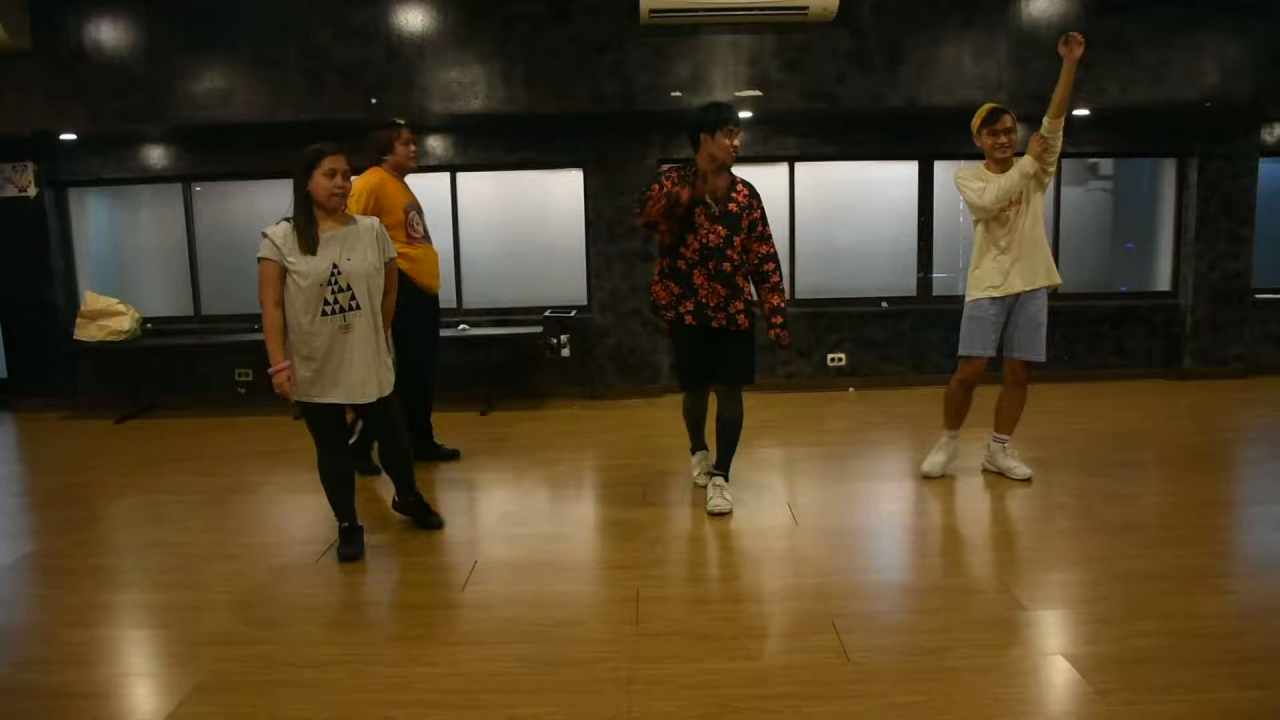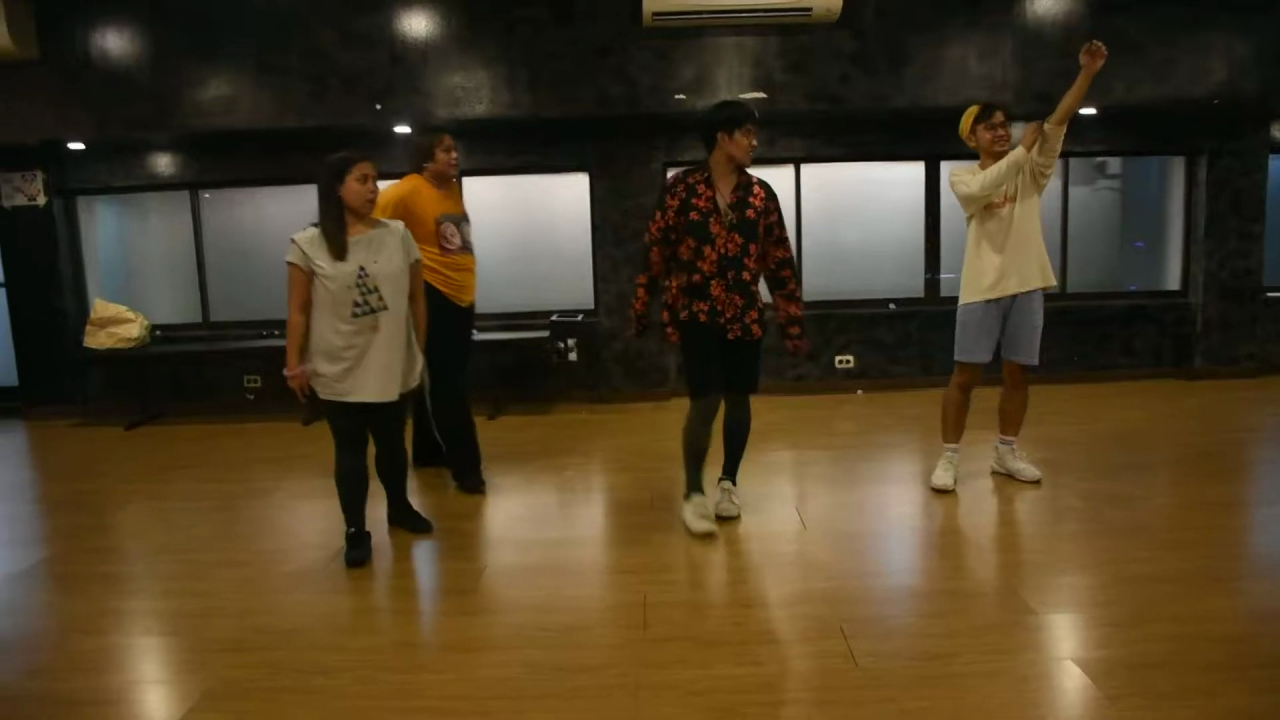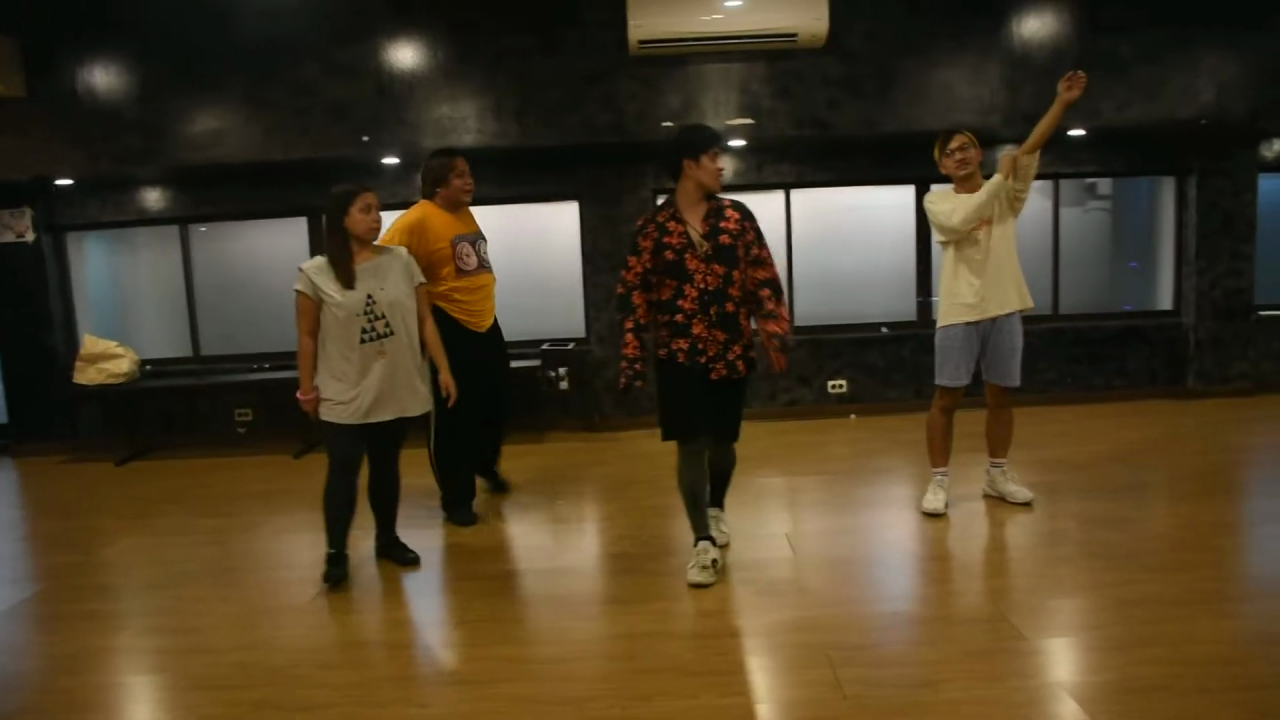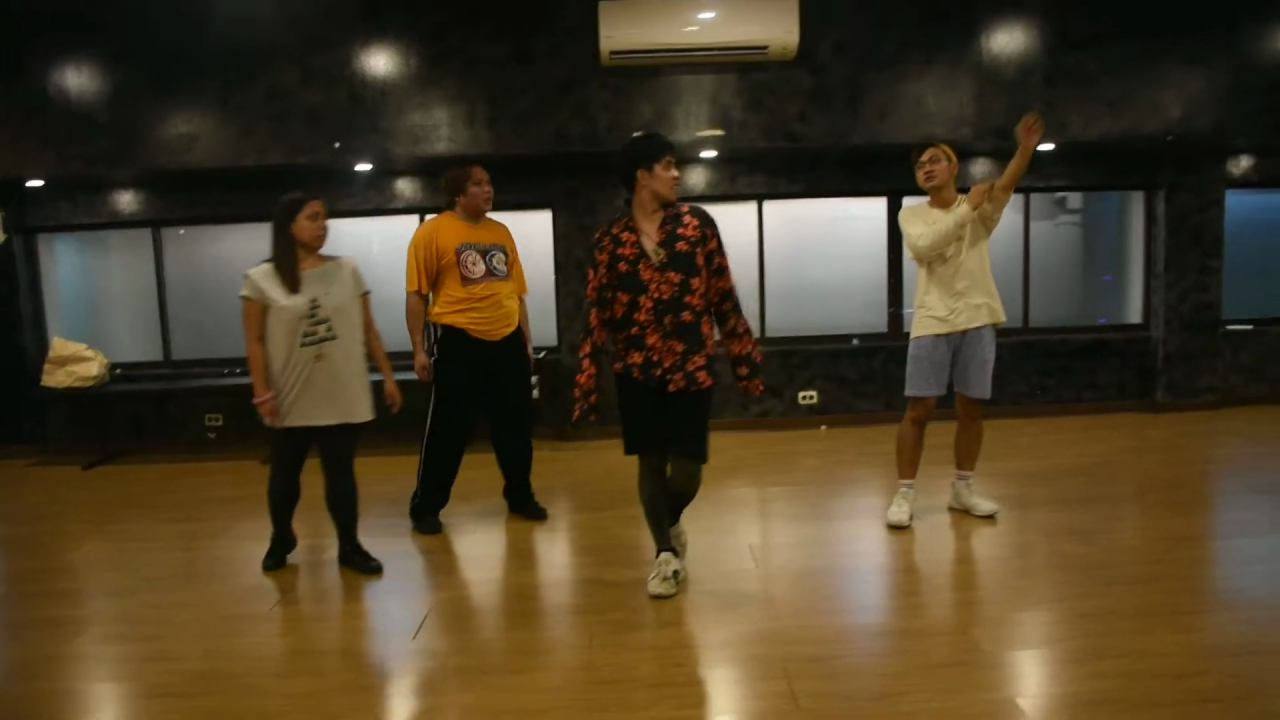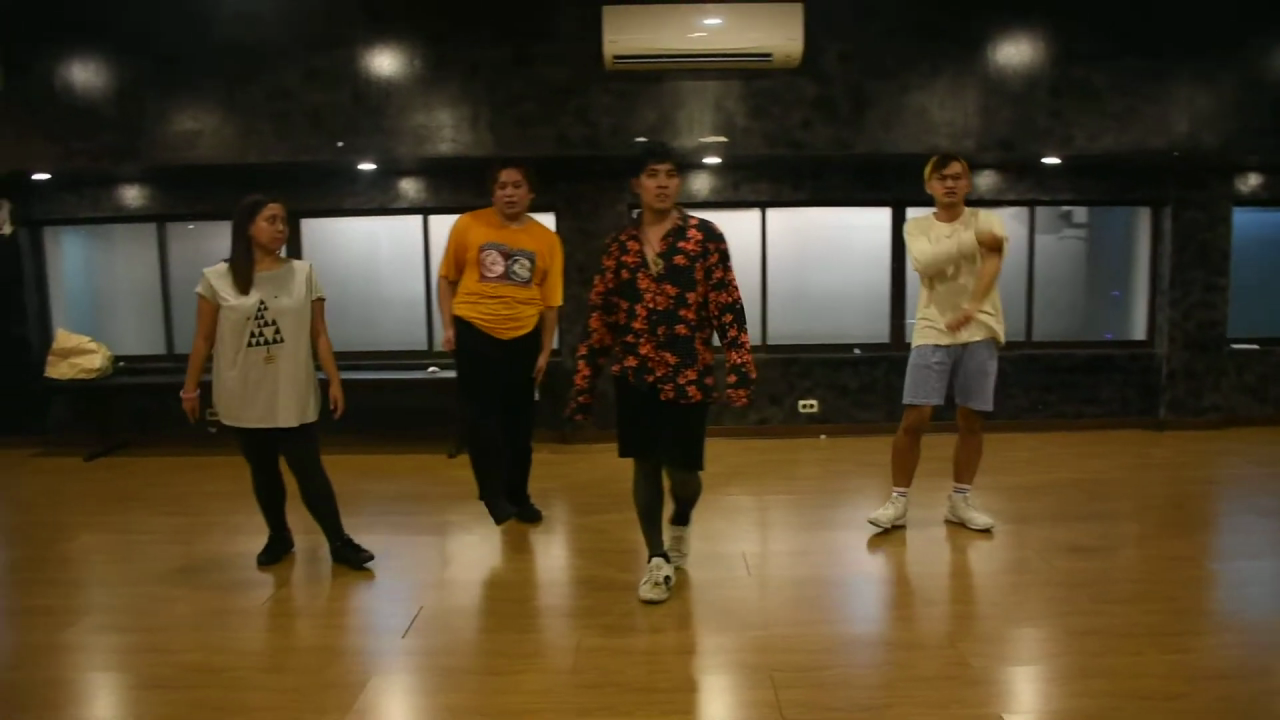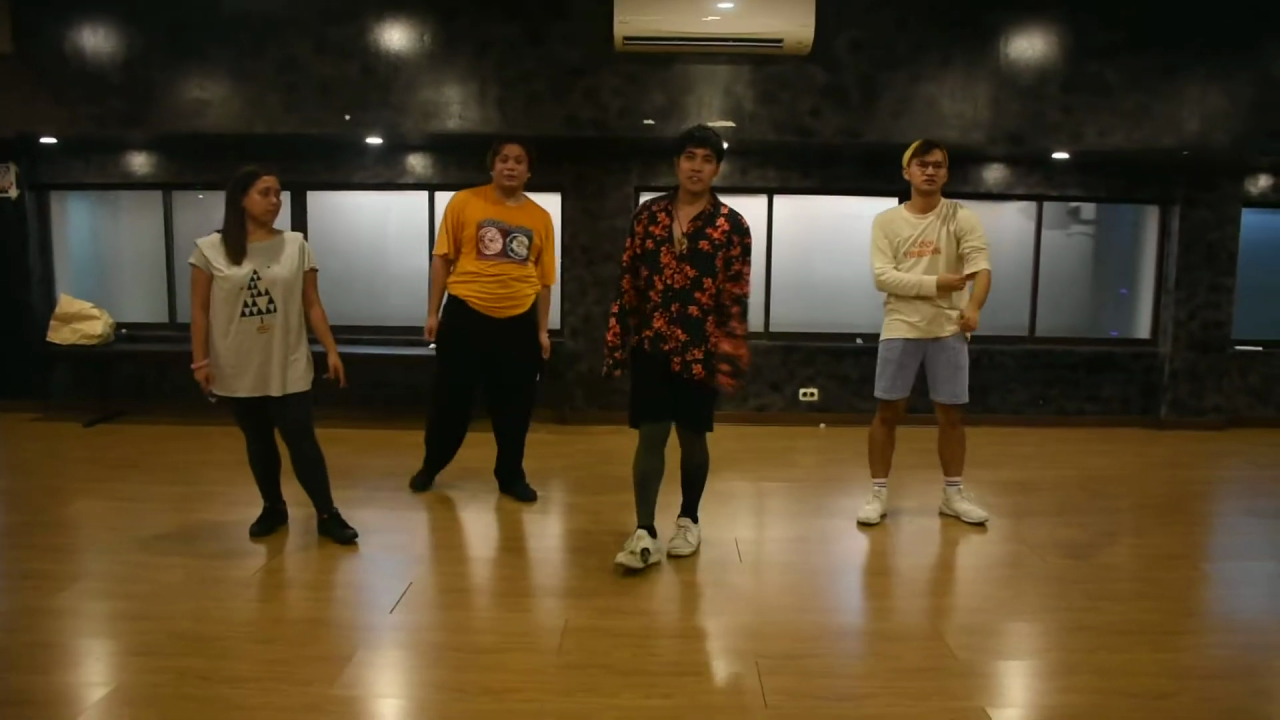
dt=0.5s
person 1, frame 1
left shoulder: (745, 194)
right shoulder: (673, 181)
left elbow: (764, 256)
right elbow: (650, 213)
left wrist: (776, 313)
right wrist: (699, 190)
left hip: (734, 309)
right hip: (686, 308)
left knee: (729, 391)
right knee: (696, 389)
left ankle: (720, 477)
right ankle: (698, 450)
person 1, frame 2
left shoulder: (761, 194)
right shoulder: (682, 187)
left elbow: (779, 260)
right elbow: (657, 250)
left wrist: (792, 319)
right wrist: (643, 306)
left hip: (745, 316)
right hip: (697, 314)
left knee: (738, 400)
right knee: (704, 402)
left ankle: (728, 482)
right ankle: (693, 494)
person 1, frame 3
left shoulder: (738, 217)
right shoulder: (652, 227)
left elbow: (765, 277)
right elbow: (634, 292)
left wrist: (774, 330)
right wrist: (632, 355)
left hip: (731, 353)
right hip: (679, 356)
left knee: (723, 444)
right knee: (691, 446)
left ankle: (715, 507)
right ankle: (704, 543)
person 1, frame 4
left shoulder: (698, 223)
right shoulder: (610, 239)
left elbow: (723, 294)
right elbow: (596, 312)
left wrist: (745, 358)
right wrist: (587, 380)
left hip: (692, 368)
right hip: (637, 370)
left knee: (687, 467)
right knee: (650, 462)
left ankle: (672, 520)
right ankle: (666, 554)
person 1, frame 5
left shoulder: (705, 237)
right shoulder: (619, 245)
left elbow: (727, 308)
right elbow: (601, 316)
left wrist: (740, 369)
right wrist: (584, 382)
left hip: (688, 375)
right hip: (634, 375)
left knee: (682, 468)
right knee: (645, 465)
left ankle: (680, 523)
right ankle: (658, 559)
person 1, frame 6
left shoulder: (731, 225)
right shoulder: (648, 214)
left elbow: (736, 299)
right elbow: (629, 281)
left wrist: (731, 359)
right wrist: (616, 339)
left hip: (700, 350)
right hip: (650, 345)
left knee: (692, 435)
right knee: (650, 435)
left ankle: (688, 520)
right ankle: (644, 533)
person 2, frame 1
left shoulder: (1036, 170)
right shoulder: (968, 176)
left elbow: (1055, 120)
right elbow: (989, 201)
left wrist: (1070, 63)
right wrist: (1027, 161)
left hip: (1031, 285)
right hip: (988, 287)
left knee: (1018, 373)
right knee: (970, 370)
left ankle: (998, 450)
right ankle: (947, 443)
person 2, frame 2
left shoulder: (1032, 171)
right shoulder: (962, 176)
left elbow: (1058, 124)
right elbow: (980, 189)
left wrist: (1087, 73)
right wrist: (1021, 149)
left hip: (1026, 286)
right hip: (981, 289)
left knee: (1017, 374)
right knee: (965, 375)
left ankle: (1006, 453)
right ankle: (949, 457)
person 2, frame 3
left shoulder: (1008, 191)
right shoulder: (936, 201)
left elbow: (1030, 149)
right elbow: (959, 222)
left wrist: (1061, 102)
right wrist: (999, 177)
left hip: (1004, 308)
right hip: (958, 312)
left knee: (1000, 396)
right knee: (947, 398)
left ankle: (998, 475)
right ankle: (939, 481)
person 2, frame 4
left shoulder: (981, 207)
right shoulder: (911, 215)
left elbow: (1004, 186)
right elbow: (926, 247)
left wrist: (1025, 148)
right wrist: (966, 209)
left hip: (977, 321)
right hip: (932, 323)
left knee: (971, 408)
right knee: (918, 409)
left ankle: (963, 488)
right ankle: (905, 493)
person 2, frame 5
left shoulder: (986, 221)
right shoulder: (916, 227)
left elbow: (992, 261)
right elbow: (926, 262)
left wrist: (972, 307)
right wrist: (973, 240)
left hip: (979, 333)
right hip: (932, 334)
left knee: (971, 421)
right knee: (914, 419)
left ankle: (960, 501)
right ankle: (898, 500)
person 2, frame 6
left shoulder: (962, 218)
right shoulder: (886, 221)
left elbow: (981, 269)
right elbow: (883, 278)
left wrist: (973, 308)
right wrist: (935, 283)
left hip: (948, 330)
right hip: (900, 329)
left knee: (951, 414)
right knee: (887, 412)
left ankle: (953, 494)
right ankle: (879, 494)
person 3, frame 1
left shoulder: (372, 231)
right shoulder: (279, 240)
left elbow: (390, 293)
right elbow: (272, 307)
right wrist: (279, 363)
left hip: (369, 362)
right hip: (313, 368)
left knee: (392, 436)
right knee: (332, 448)
left ankle: (409, 498)
right ankle: (349, 526)
person 3, frame 2
left shoulder: (398, 235)
right shoulder: (308, 244)
left elbow: (416, 298)
right elbow: (298, 311)
left wrist: (418, 351)
right wrist: (295, 365)
left hip: (391, 365)
right hip: (339, 369)
left knee: (392, 442)
right knee: (350, 450)
left ankle: (399, 507)
right ankle: (356, 532)
person 3, frame 3
left shoulder: (401, 262)
right shoulder: (315, 274)
left elbow: (424, 321)
right elbow: (308, 336)
left wrist: (443, 369)
right wrist: (307, 389)
left hip: (396, 389)
right hip: (343, 395)
left knee: (386, 467)
right knee: (343, 471)
left ankle: (387, 539)
right ankle: (336, 554)
person 3, frame 4
left shoulder: (346, 270)
right shoulder: (261, 279)
left elbow: (368, 330)
right elbow: (255, 341)
left wrist: (388, 376)
right wrist: (262, 392)
left hip: (342, 395)
right hip: (292, 399)
left knee: (340, 472)
right knee: (285, 472)
left ankle: (350, 547)
right ankle: (281, 537)
person 3, frame 5
left shoulder: (303, 274)
right shoulder: (217, 279)
left elbow: (319, 334)
right elbow: (203, 339)
left wrist: (334, 381)
right wrist: (190, 387)
left hip: (294, 396)
right hip: (244, 398)
left knee: (308, 469)
right knee: (263, 470)
left ankle: (339, 542)
right ankle: (279, 536)
person 3, frame 6
left shoulder: (296, 245)
right shoulder: (210, 249)
left elbow: (312, 305)
right elbow: (201, 310)
left wrist: (332, 351)
right wrist: (201, 360)
left hip: (288, 366)
right hip: (238, 369)
left knee: (301, 439)
right knee: (258, 440)
left ankle: (327, 515)
right ankle: (273, 508)
person 4, frame 1
left shoulder: (400, 185)
right shoulder: (371, 185)
left hip: (423, 289)
right hip: (396, 289)
left knee: (423, 371)
right knee: (397, 371)
left ankle: (421, 442)
right ankle: (359, 444)
person 4, frame 2
left shoulder: (452, 189)
right shoulder: (405, 193)
left hip: (461, 299)
right hip: (431, 300)
left knee: (448, 382)
right knee: (445, 386)
left ankle: (428, 451)
right ankle: (465, 465)
person 4, frame 3
left shoulder: (464, 212)
right shoulder: (417, 220)
left hip: (485, 326)
right hip: (447, 328)
left knee: (496, 403)
right knee: (453, 416)
left ankle: (483, 464)
right ankle: (457, 498)
person 4, frame 4
left shoulder: (501, 232)
right shoulder: (432, 232)
right elbow: (416, 295)
left wrist: (528, 340)
right wrist: (419, 349)
left hip: (507, 341)
right hip: (458, 341)
left knee: (516, 424)
right knee: (448, 428)
left ankle: (520, 496)
right ankle: (425, 507)
person 4, frame 5
left shoulder: (547, 239)
right shoulder: (468, 226)
left elbow: (550, 302)
right elbow: (447, 278)
left wrist: (545, 350)
right wrist: (448, 325)
left hip: (522, 340)
right hip: (475, 336)
left knee: (518, 423)
right knee: (483, 419)
left ankle: (517, 496)
right ankle: (495, 498)
person 4, frame 6
left shoulder: (541, 218)
right shoulder: (464, 202)
left elbow: (543, 279)
right elbow: (442, 259)
left wrist: (542, 329)
right wrist: (433, 312)
left hip: (517, 321)
right hip: (465, 314)
left knee: (514, 404)
right knee: (451, 397)
left ankle: (511, 476)
right ankle: (431, 464)
